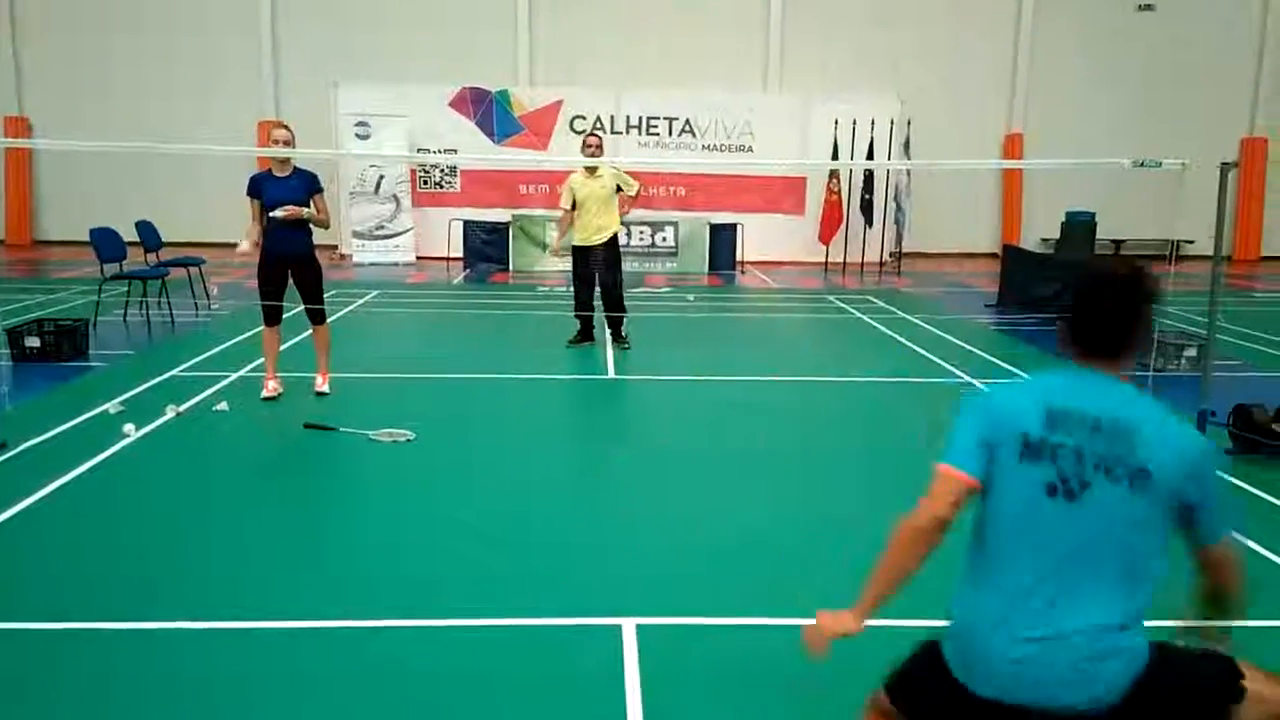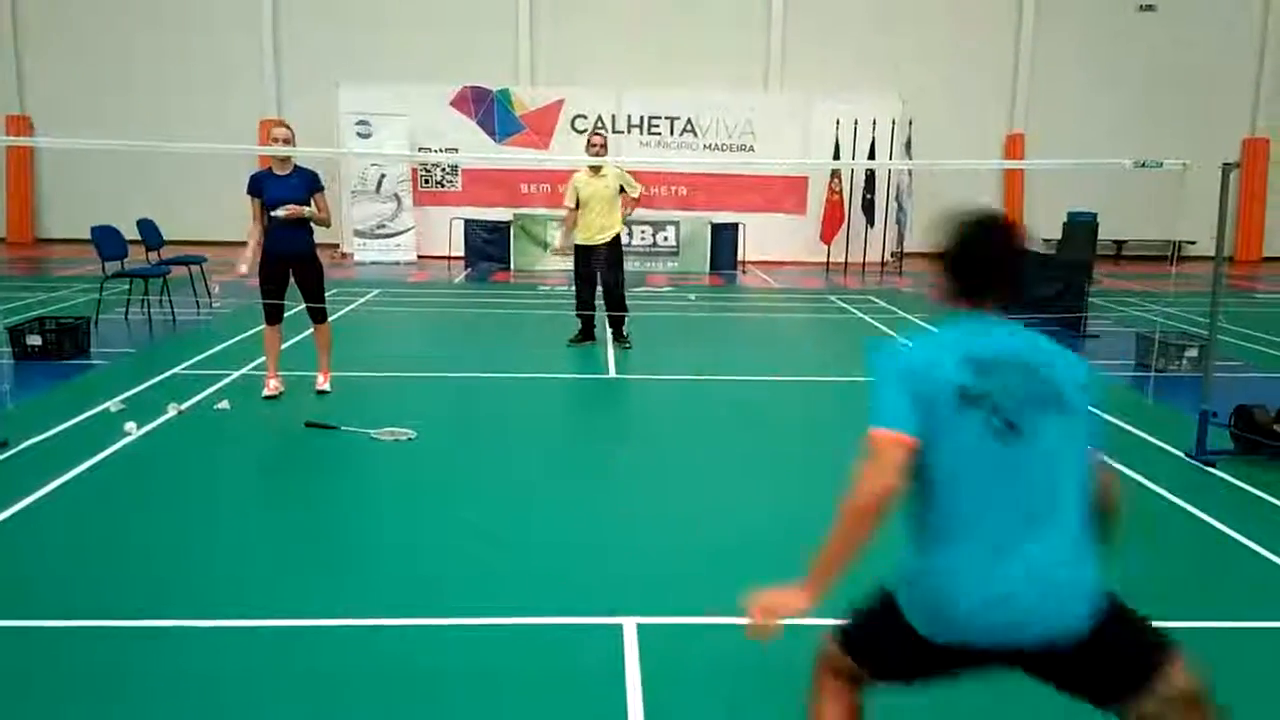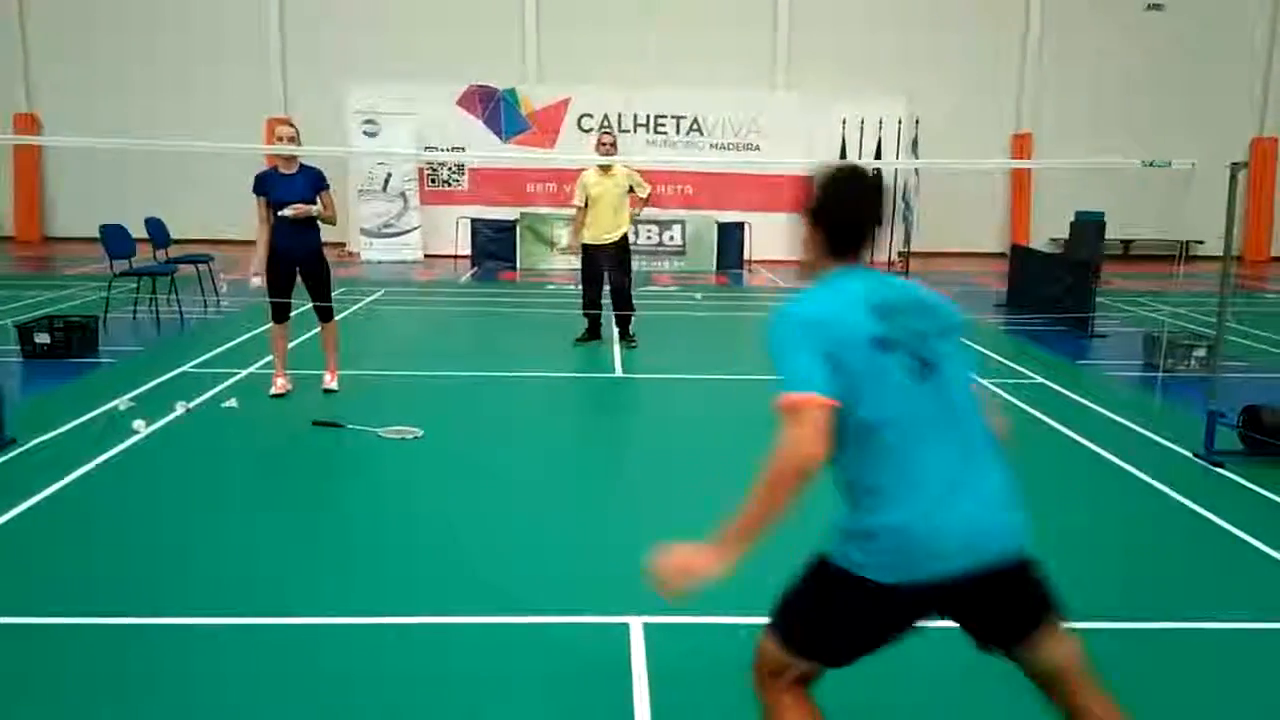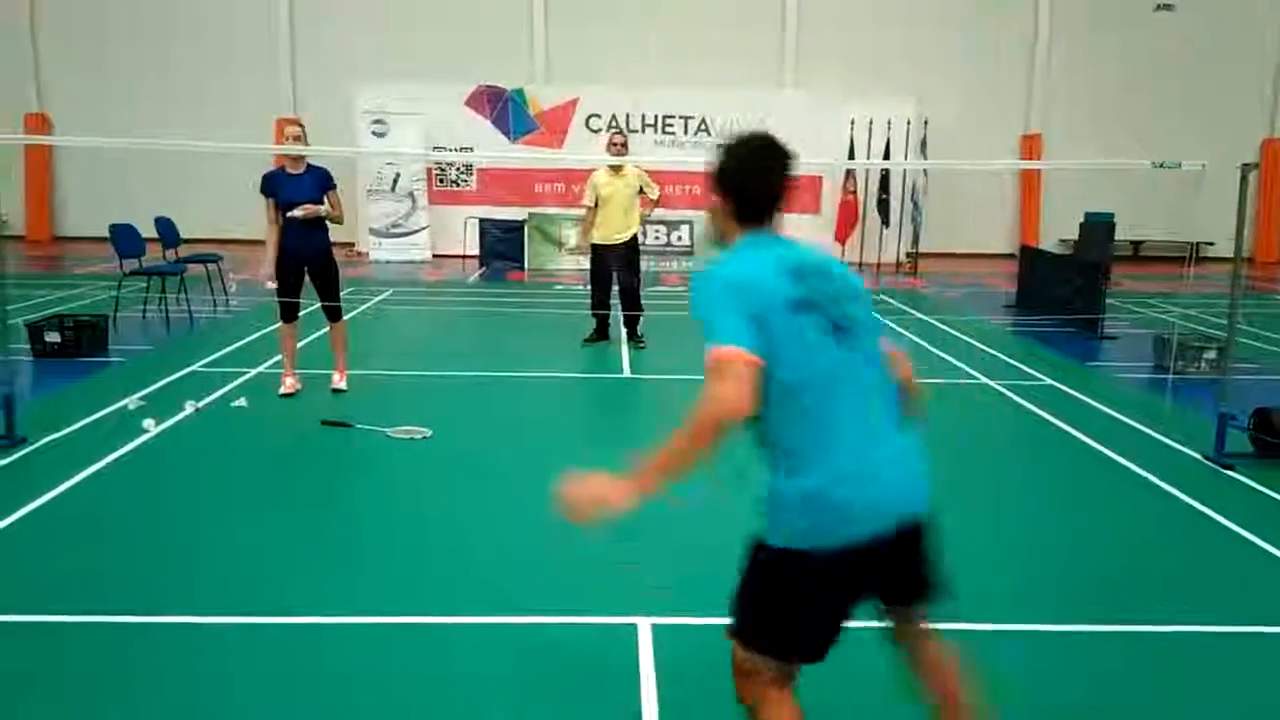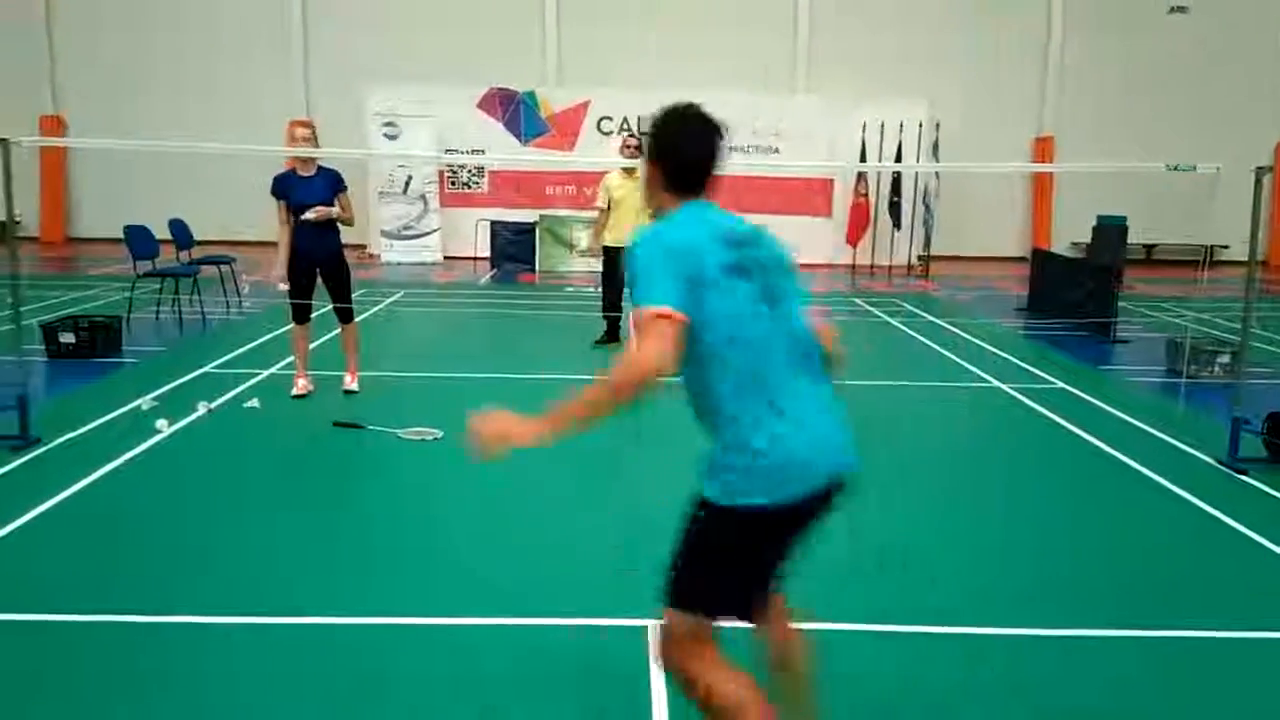
dt=0.1s
person 1, frame 1
left shoulder: (997, 405)
right shoulder: (1182, 446)
left elbow: (933, 516)
right elbow: (1221, 570)
left wrist: (857, 611)
right wrist: (1211, 618)
left hip: (985, 660)
right hip: (1103, 673)
person 1, frame 2
left shoulder: (908, 361)
right shoulder: (1070, 370)
left elbow: (878, 486)
right elbow: (1104, 497)
left wrist: (807, 587)
left hip: (947, 604)
right hip: (1064, 605)
left knee: (835, 670)
person 1, frame 3
left shoulder: (803, 316)
right shoulder: (929, 306)
left elbow: (805, 449)
left wrist: (719, 550)
left hip: (888, 553)
right hip: (990, 538)
left knee: (776, 674)
right knee: (1065, 671)
person 1, frame 4
left shoulder: (722, 280)
right shoulder: (832, 273)
left elbow: (732, 403)
right elbow: (903, 381)
left wrist: (634, 487)
left hip: (817, 516)
right hip: (901, 493)
right knee: (911, 633)
person 1, frame 5
left shoulder: (662, 243)
right shoulder: (759, 240)
left elbow: (652, 359)
right elbow: (825, 344)
left wrist: (538, 428)
left hip: (761, 468)
right hip: (828, 451)
left knee: (686, 647)
right knee: (754, 593)
person 2, frame 1
left shoulder: (308, 178)
right shoulder: (258, 181)
left elbow: (325, 221)
right elbow: (257, 225)
left wrist: (303, 213)
right wrist: (250, 241)
left hip: (303, 256)
right hip: (271, 258)
left knee: (317, 316)
right knee: (271, 319)
left ankle: (322, 374)
right ankle: (271, 378)
person 2, frame 2
left shoulder: (309, 177)
right shoulder: (258, 180)
left elbow: (326, 219)
right elbow: (258, 223)
left wrist: (305, 211)
right wrist: (249, 254)
left hip: (305, 255)
right hip: (273, 257)
left knee: (318, 314)
right knee: (272, 317)
left ankle: (323, 373)
right ankle: (272, 377)
person 2, frame 3
left shoulder: (314, 175)
right shoulder: (264, 179)
left elbow: (332, 217)
right elbow: (264, 223)
left wrist: (312, 210)
right wrist: (259, 259)
left hip: (311, 253)
right hip: (280, 256)
left knee: (325, 313)
right knee: (279, 316)
left ankle: (331, 371)
right ankle: (280, 375)
person 2, frame 4
left shoulder: (321, 175)
right shoulder: (271, 179)
left elbow: (339, 217)
right elbow: (273, 224)
left wrist: (320, 210)
right wrist: (269, 262)
left hip: (320, 253)
right hip: (288, 255)
left knee: (333, 312)
right knee: (288, 315)
left ankle: (340, 371)
right ankle: (289, 375)
person 2, frame 5
left shoulder: (332, 177)
right shoulder: (282, 181)
left elbow: (350, 219)
right elbow: (284, 226)
left wrist: (331, 212)
right wrist: (281, 264)
left hip: (332, 254)
right hip: (300, 257)
left knee: (345, 314)
right knee: (300, 317)
left ankle: (351, 373)
right ankle: (301, 376)
person 3, frame 1
left shoulder: (613, 175)
right shoulder: (573, 179)
left elbow: (635, 187)
right elbow: (567, 213)
left wrist: (626, 208)
right wrist: (558, 238)
left hip: (607, 241)
right hip: (581, 243)
left knee: (612, 289)
right knee: (582, 291)
left ankle: (618, 332)
right ankle: (585, 332)
person 3, frame 2
left shoulder: (617, 175)
right shoulder: (577, 178)
left elbow: (637, 190)
right elbow: (572, 211)
left wrist: (629, 209)
right wrist: (565, 237)
left hip: (610, 241)
right hip: (583, 242)
left knee: (613, 289)
right knee: (584, 290)
left ankle: (619, 331)
right ankle: (586, 331)
person 3, frame 3
left shoulder: (626, 174)
right shoulder: (586, 177)
left elbow: (646, 191)
right elbow: (581, 210)
left wrist: (637, 209)
right wrist: (574, 236)
left hip: (618, 240)
right hip: (591, 241)
left knee: (621, 288)
right knee: (591, 289)
left ankle: (626, 331)
right ankle: (592, 330)
person 3, frame 4
left shoulder: (638, 175)
right shoulder: (596, 178)
left elbow: (655, 193)
right elbow: (591, 210)
left wrist: (645, 211)
right wrist: (584, 236)
left hip: (627, 240)
right hip: (602, 242)
left knee: (630, 288)
right knee: (599, 289)
left ankle: (633, 331)
right ankle: (600, 329)
person 3, frame 5
right shoulder: (609, 179)
right elbow: (603, 213)
right wrist: (596, 239)
right hip: (612, 244)
right knee: (611, 291)
right ankle: (611, 332)
